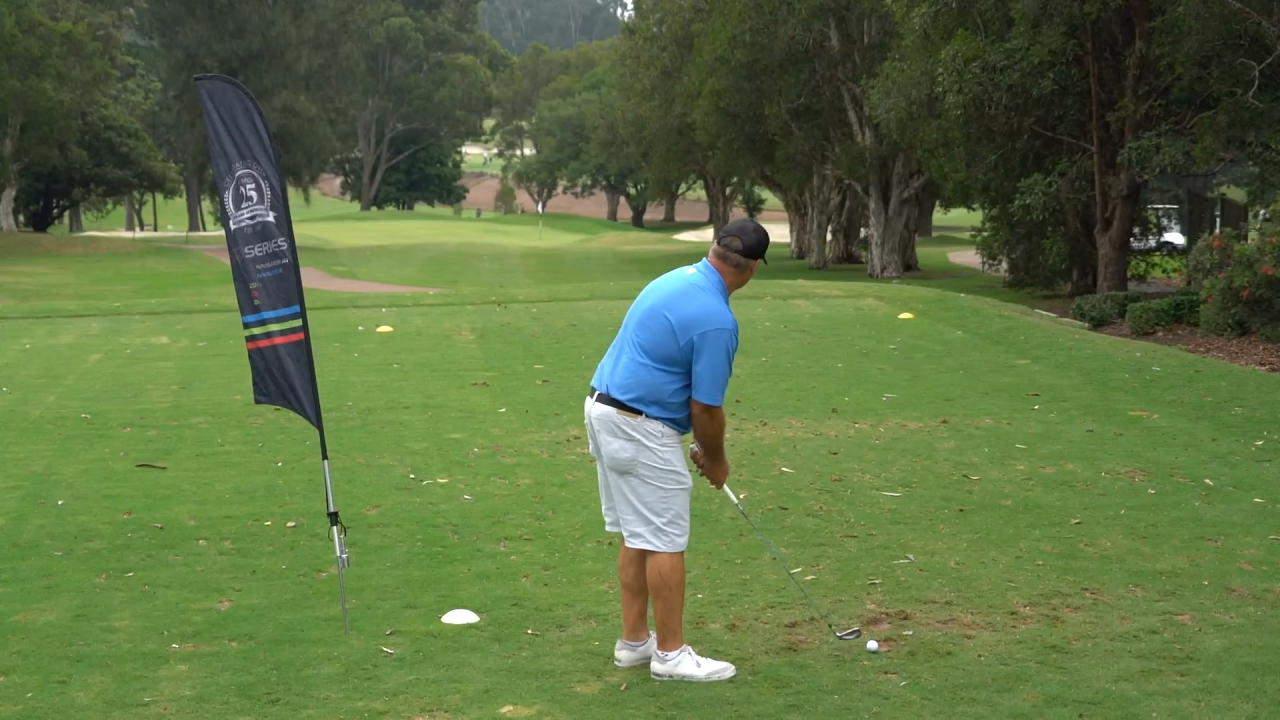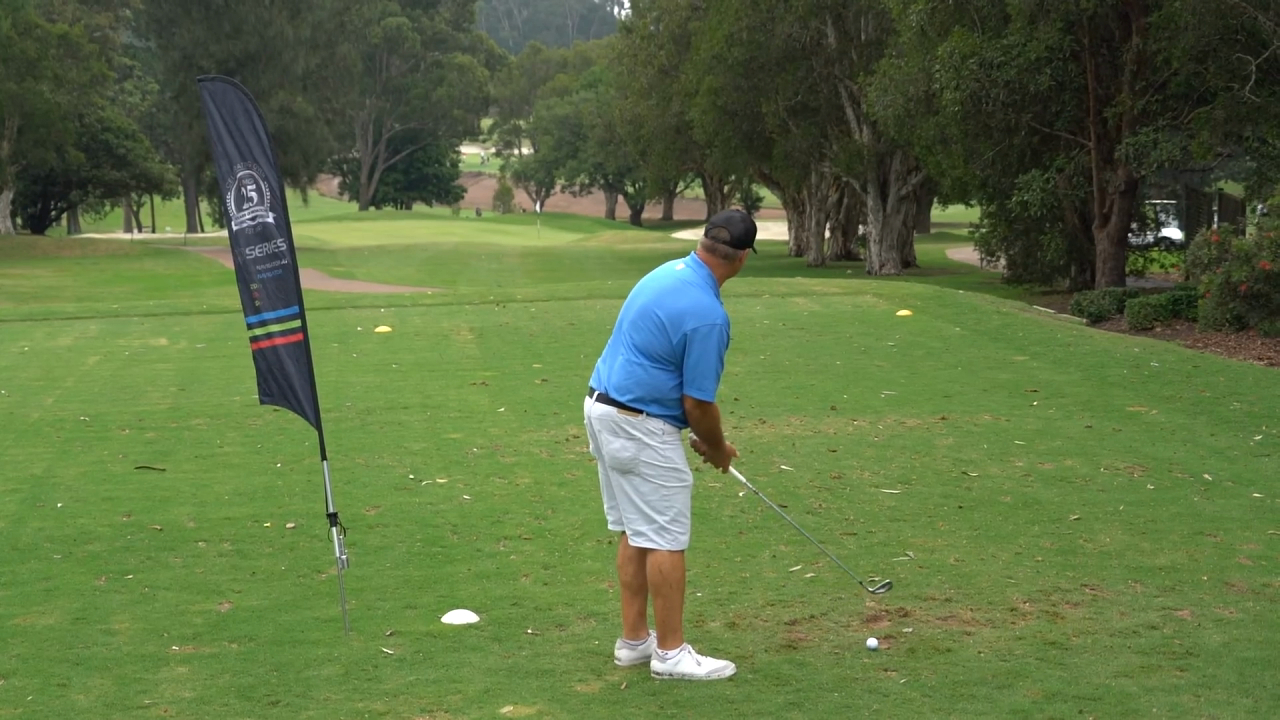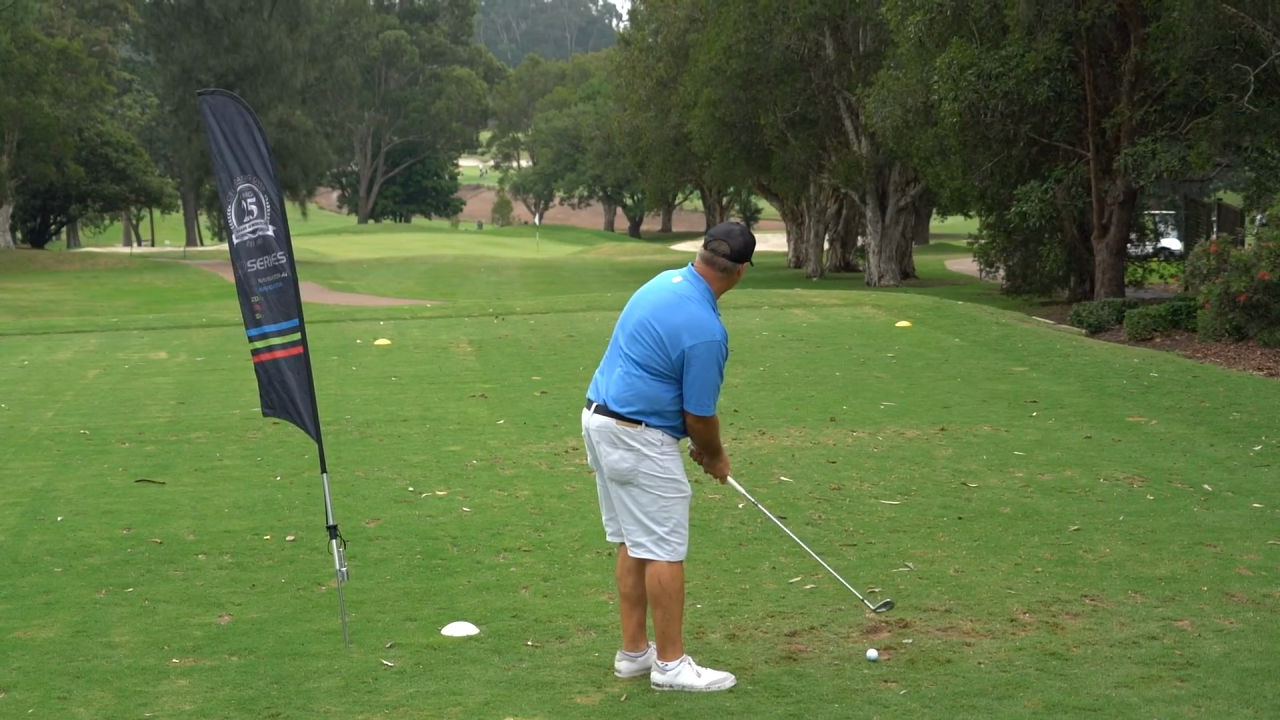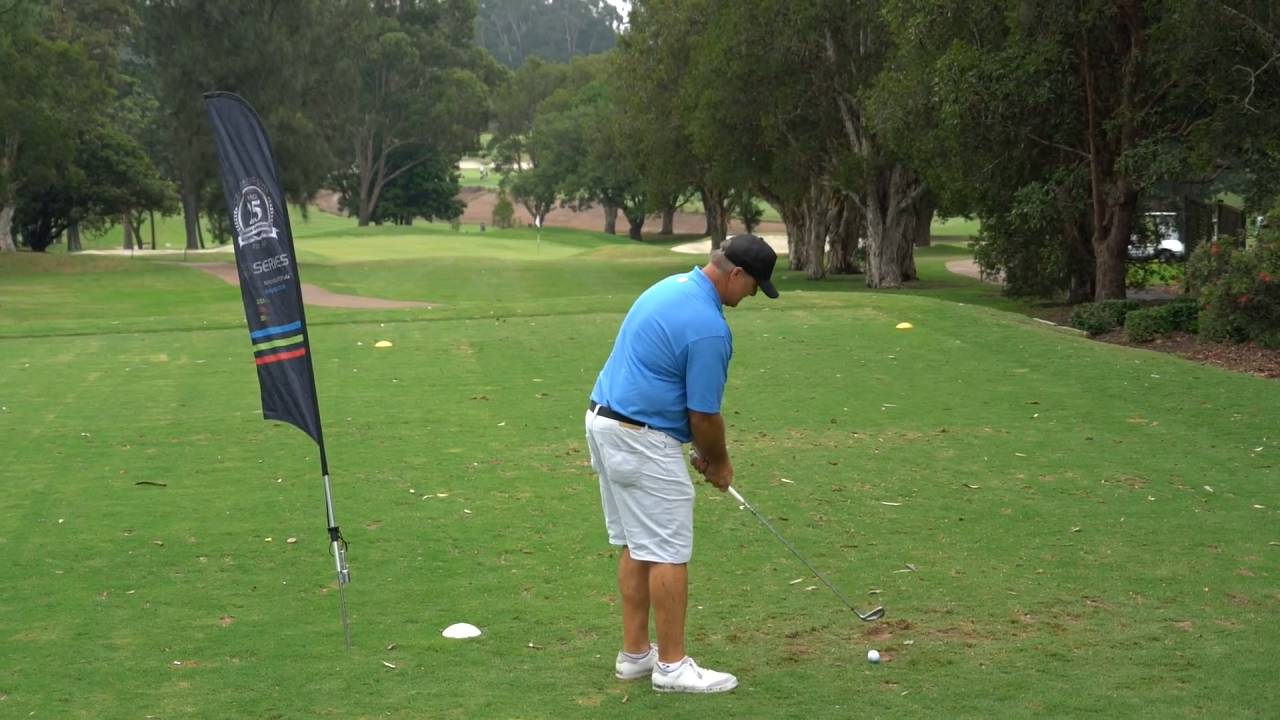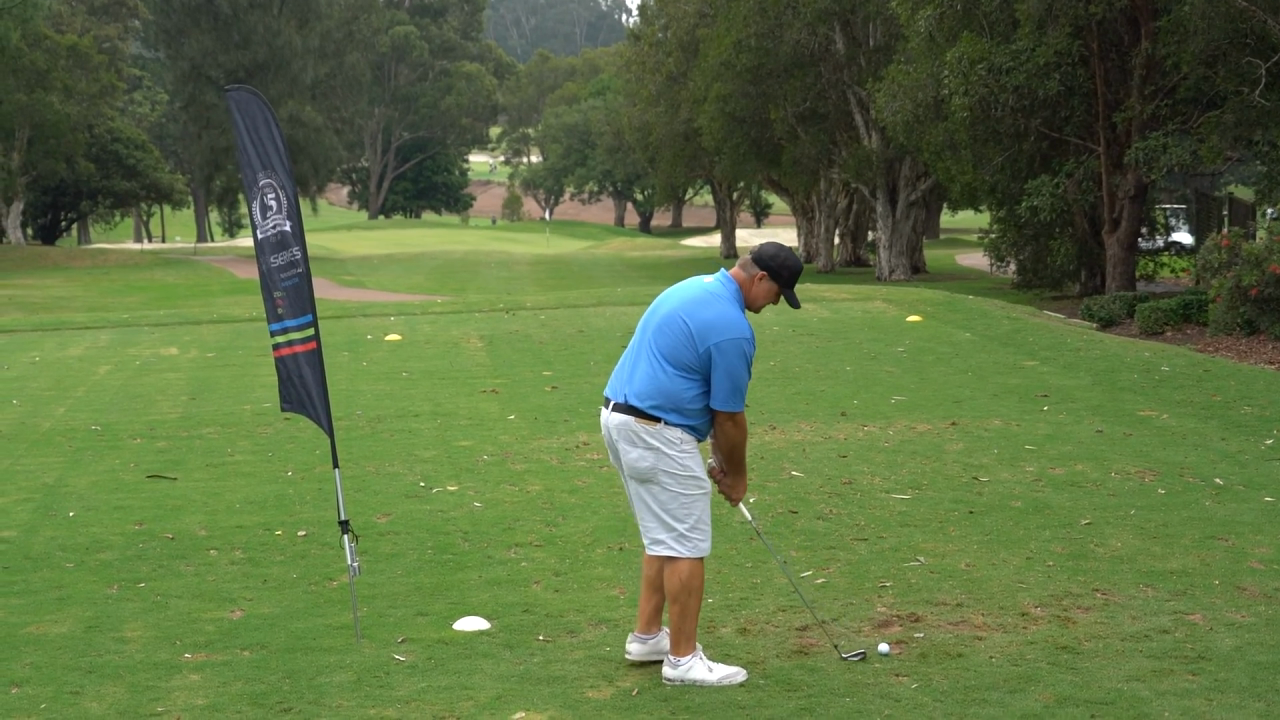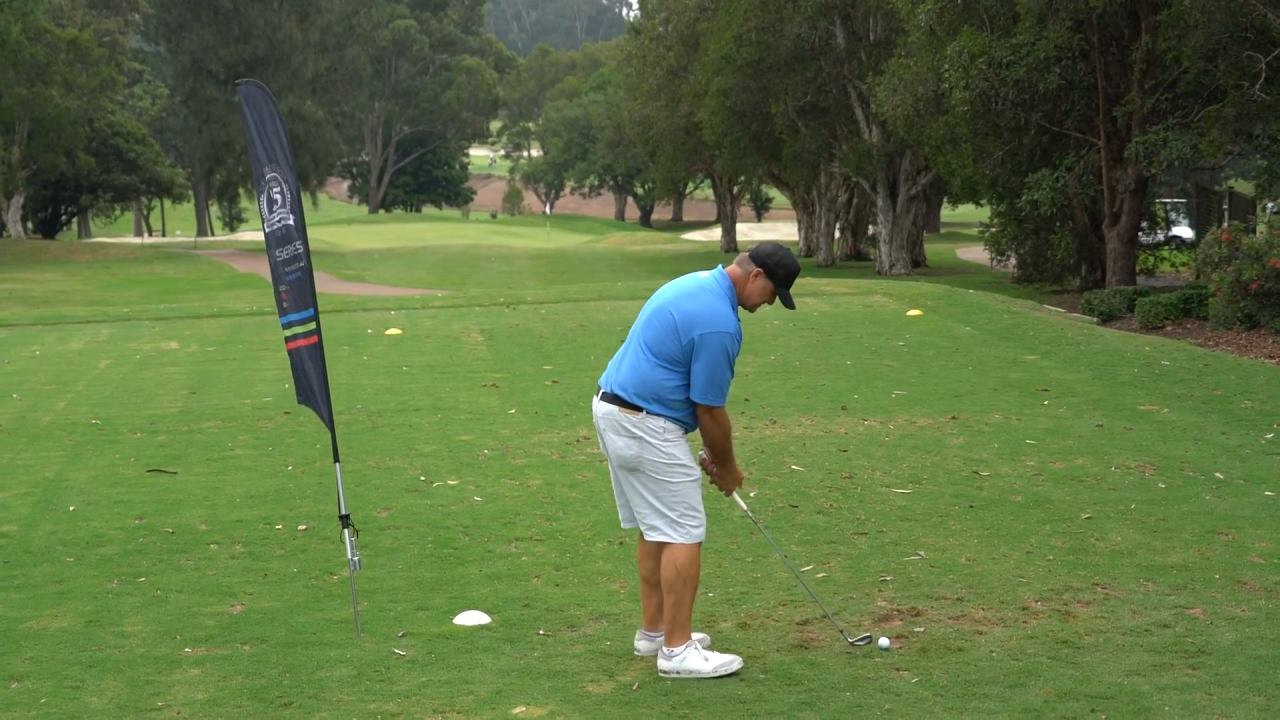
dt=0.4s
person 1, frame 1
left shoulder: (679, 278)
right shoulder: (716, 319)
right elbow: (706, 408)
left wrist: (701, 446)
right wrist: (716, 461)
left hip: (606, 410)
right hip: (640, 426)
left knee: (637, 535)
right knee: (665, 541)
left ankle: (635, 640)
right ankle: (671, 653)
person 1, frame 2
left shoulder: (668, 273)
right shoulder: (706, 314)
right elbow: (698, 404)
left wrist: (704, 437)
right wrist: (717, 448)
left hip: (605, 409)
right hip: (640, 425)
left knee: (635, 532)
right knee: (665, 539)
left ankle: (634, 639)
right ankle: (670, 652)
person 1, frame 3
left shoulder: (666, 282)
right shoulder: (704, 329)
right elbow: (699, 416)
left wrist: (703, 445)
right wrist: (715, 456)
left hip: (603, 419)
right hip: (639, 436)
left knee: (633, 543)
right knee: (663, 549)
left ankle: (634, 650)
right ankle: (670, 663)
person 1, frame 4
left shoulder: (676, 286)
right shoulder: (708, 326)
right elbow: (703, 415)
left wrist: (702, 451)
right wrist: (719, 462)
left hip: (607, 421)
right hip: (642, 437)
left knee: (637, 545)
right knee: (667, 551)
left ankle: (636, 652)
right ankle: (672, 664)
person 1, frame 5
left shoulder: (696, 288)
right shoulder: (732, 328)
right elbow: (730, 416)
left wrist: (719, 457)
right wrist: (737, 475)
left hip: (621, 417)
right hip: (656, 433)
left knee: (664, 538)
right knee: (685, 546)
left ankle: (646, 635)
right ankle: (682, 658)
person 1, frame 6
left shoulder: (699, 285)
right shoulder: (718, 322)
right elbow: (710, 410)
left wrist: (714, 453)
right wrist: (727, 467)
left hip: (617, 410)
right hip: (644, 422)
left knee: (655, 528)
right knee: (683, 533)
left ankle: (655, 630)
right ankle: (677, 649)
